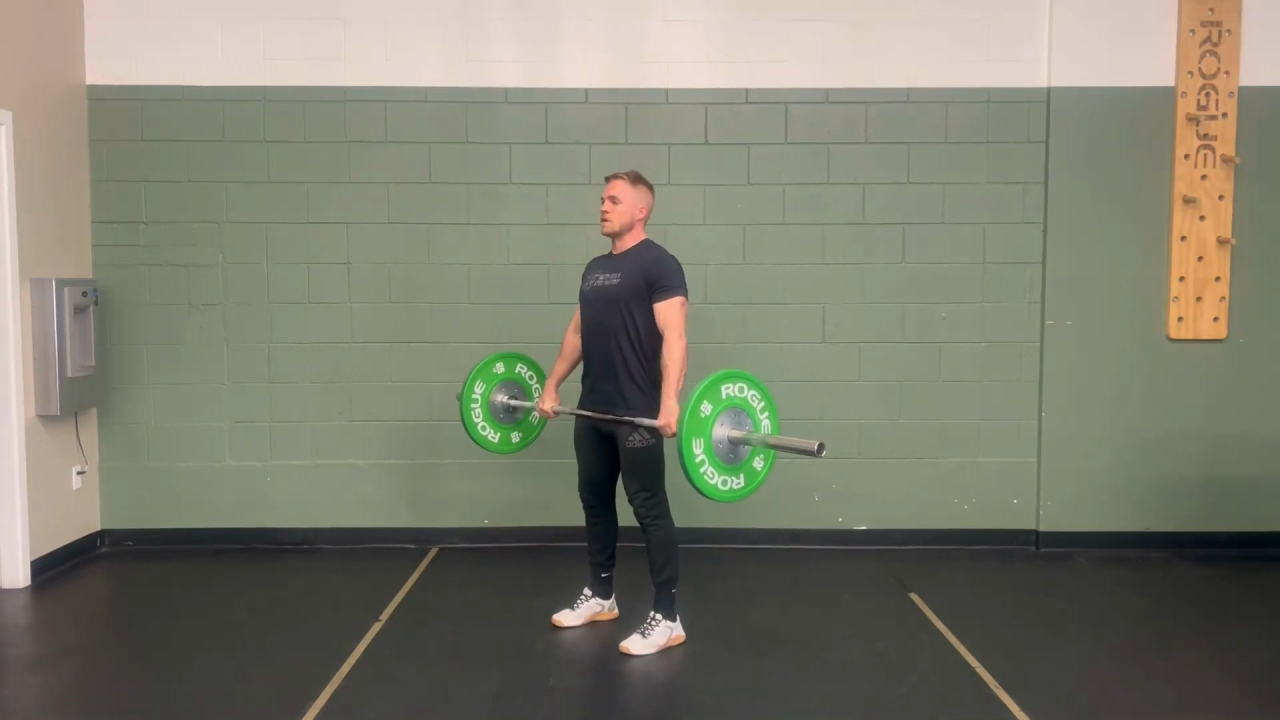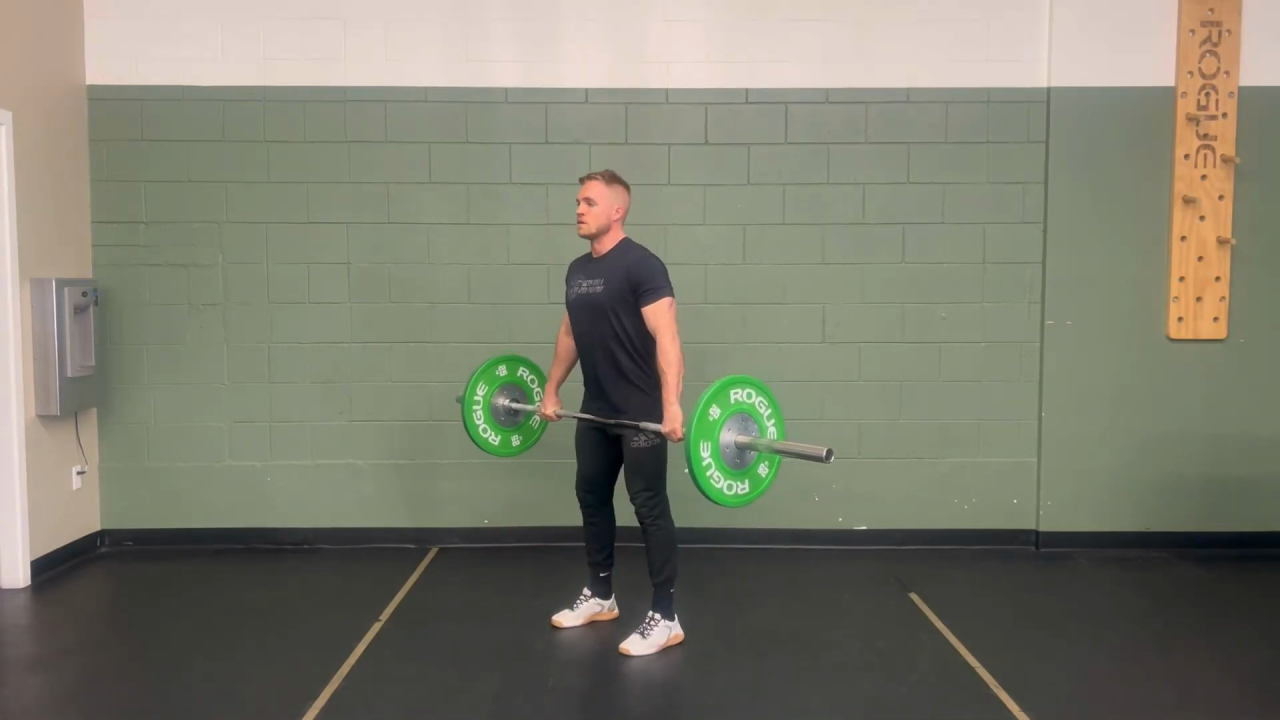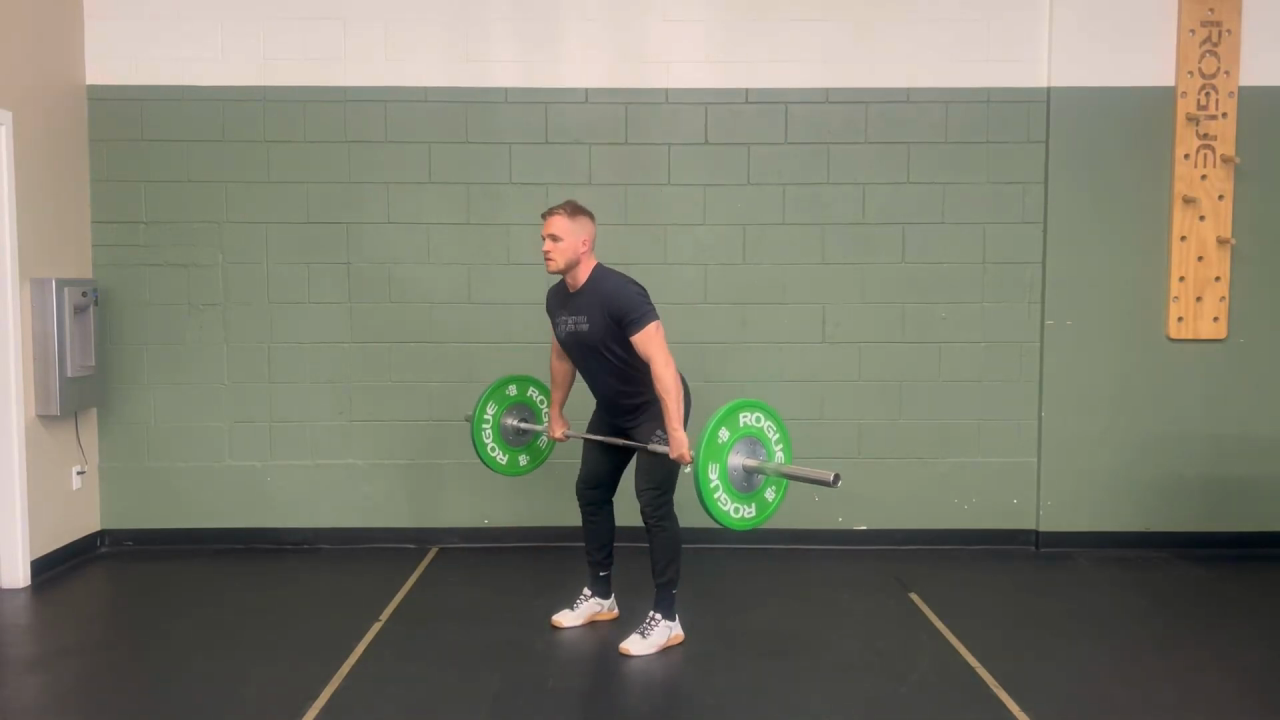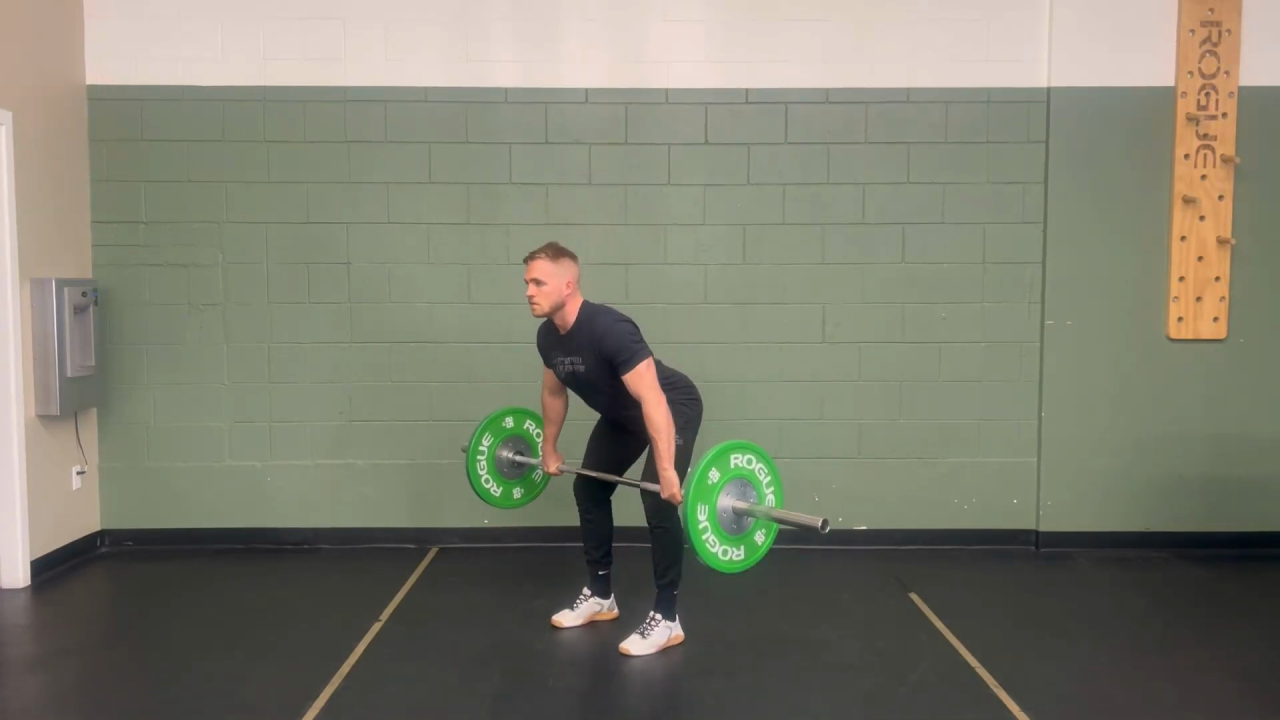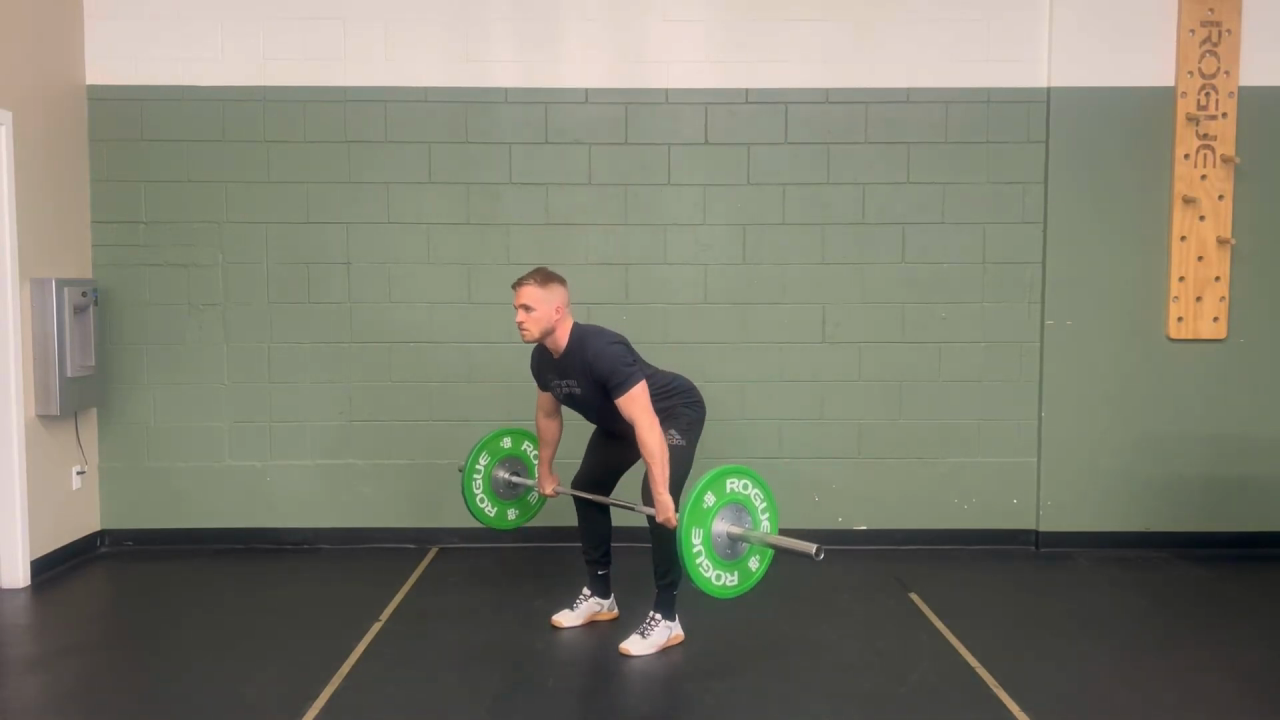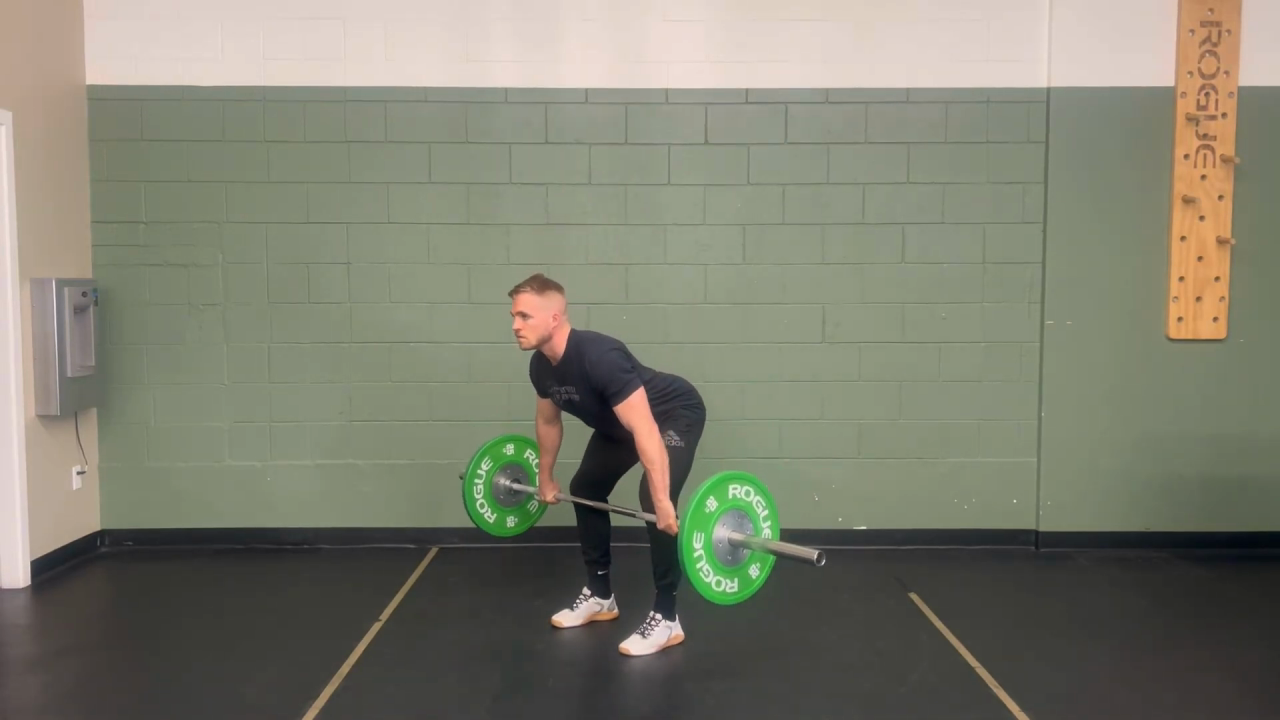
dt=0.4s
person 1, frame 1
left shoulder: (658, 264)
right shoulder: (595, 268)
left elbow: (673, 337)
right elbow: (578, 332)
left wrist: (670, 402)
right wrist: (551, 386)
left hip: (637, 413)
right hip: (592, 409)
left knee: (649, 508)
right knee: (594, 500)
left ankle: (667, 618)
right ankle: (600, 595)
person 1, frame 2
left shoulder: (641, 265)
right shoulder: (577, 270)
left elbow: (666, 338)
right elbow: (569, 334)
left wrist: (671, 406)
right wrist: (551, 390)
left hip: (640, 412)
right hip: (596, 409)
left knee: (649, 506)
right knee: (591, 497)
left ankle: (665, 618)
right ankle: (599, 595)
person 1, frame 3
left shoulder: (619, 292)
right shoulder: (557, 298)
left elbow: (661, 362)
right elbow: (562, 357)
left wrist: (676, 431)
right wrist: (555, 412)
left hip: (654, 409)
right hip: (612, 411)
left knee: (653, 503)
right knee: (591, 492)
left ankle: (666, 618)
right ankle: (599, 595)
person 1, frame 4
left shoulder: (609, 329)
right shoulder: (548, 337)
left elbow: (653, 400)
right elbow: (554, 393)
left wrist: (667, 472)
right wrist: (549, 449)
left hip: (673, 406)
right hip: (620, 415)
left knee: (658, 501)
right knee: (588, 488)
left ankle: (666, 618)
right ankle: (599, 595)
person 1, frame 5
left shoulder: (602, 351)
right shoulder: (542, 359)
left elbow: (646, 424)
right elbow: (548, 415)
left wrist: (662, 495)
right wrist: (544, 470)
left hip: (675, 411)
right hip: (619, 419)
left knee: (657, 505)
right knee: (586, 488)
left ankle: (666, 618)
right ankle: (599, 595)
person 1, frame 6
left shoulder: (600, 357)
right shoulder: (541, 366)
left elbow: (645, 430)
right elbow: (548, 421)
left wrist: (663, 503)
right wrist: (545, 478)
left hip: (675, 413)
right hip: (619, 421)
left knee: (655, 501)
right knee: (585, 488)
left ankle: (665, 618)
right ankle: (599, 595)
